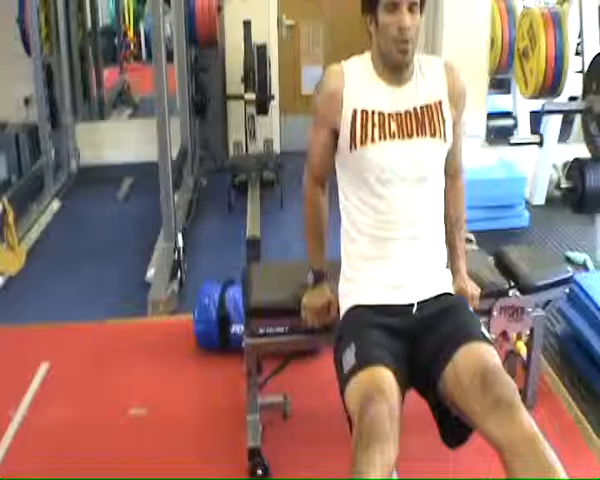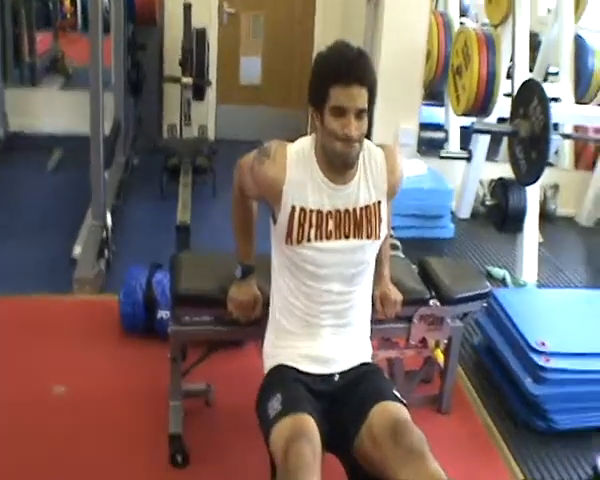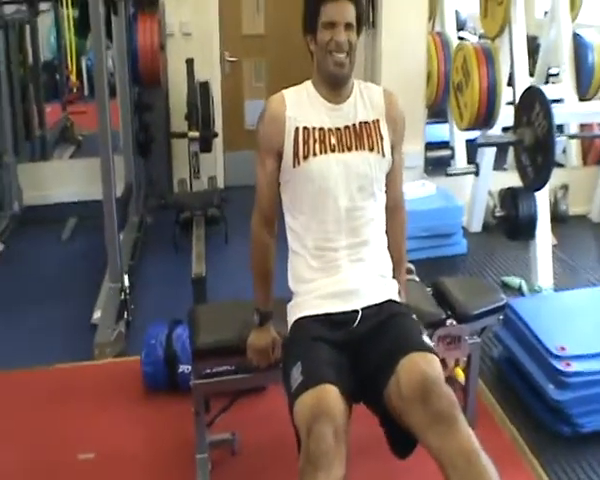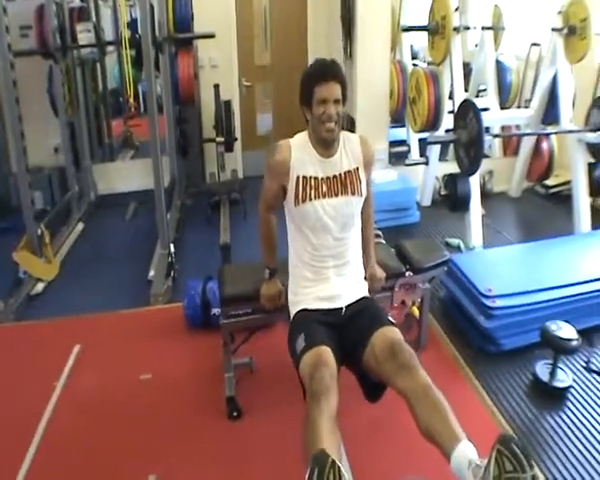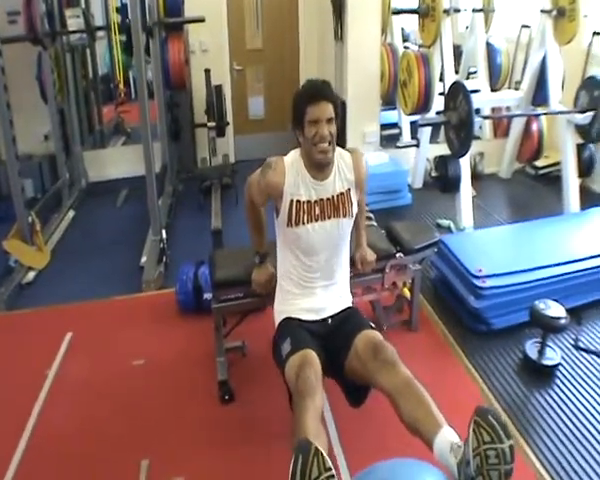
dt=1s
person 1, frame 1
left shoulder: (447, 83)
right shoulder: (339, 86)
right elbow: (315, 183)
left wrist: (460, 269)
right wrist: (317, 279)
left hip: (435, 292)
right hip: (368, 298)
left knee: (500, 398)
right knee: (378, 413)
person 1, frame 2
left shoulder: (387, 167)
right shoulder: (277, 168)
right elbow: (240, 189)
right wrist: (244, 276)
left hip: (355, 362)
right hip: (292, 365)
person 1, frame 3
left shoulder: (386, 108)
right shoulder: (281, 113)
right elbow: (264, 222)
left wrist: (400, 289)
right wrist: (262, 319)
left hip: (379, 300)
right hip: (315, 309)
left knee: (439, 407)
right knee: (324, 432)
person 1, frame 4
left shoulder: (362, 151)
right shoulder: (285, 157)
right elbow: (265, 211)
right wrist: (271, 275)
left hip: (356, 296)
right hip: (310, 305)
left knee: (402, 360)
right knee: (321, 379)
person 1, frame 5
left shoulder: (354, 165)
right shoulder: (277, 175)
right elbow: (251, 201)
right wrist: (261, 260)
left hip: (340, 306)
right hip: (296, 314)
left knee: (384, 357)
right knee: (307, 378)
